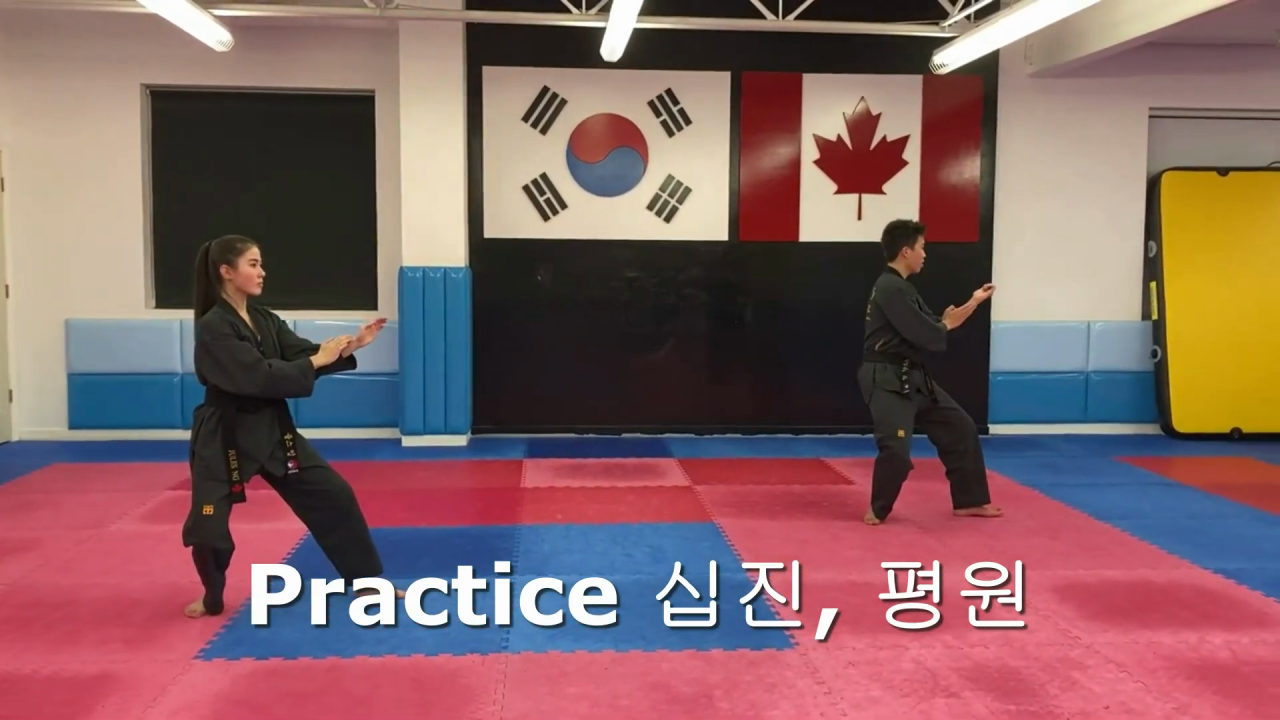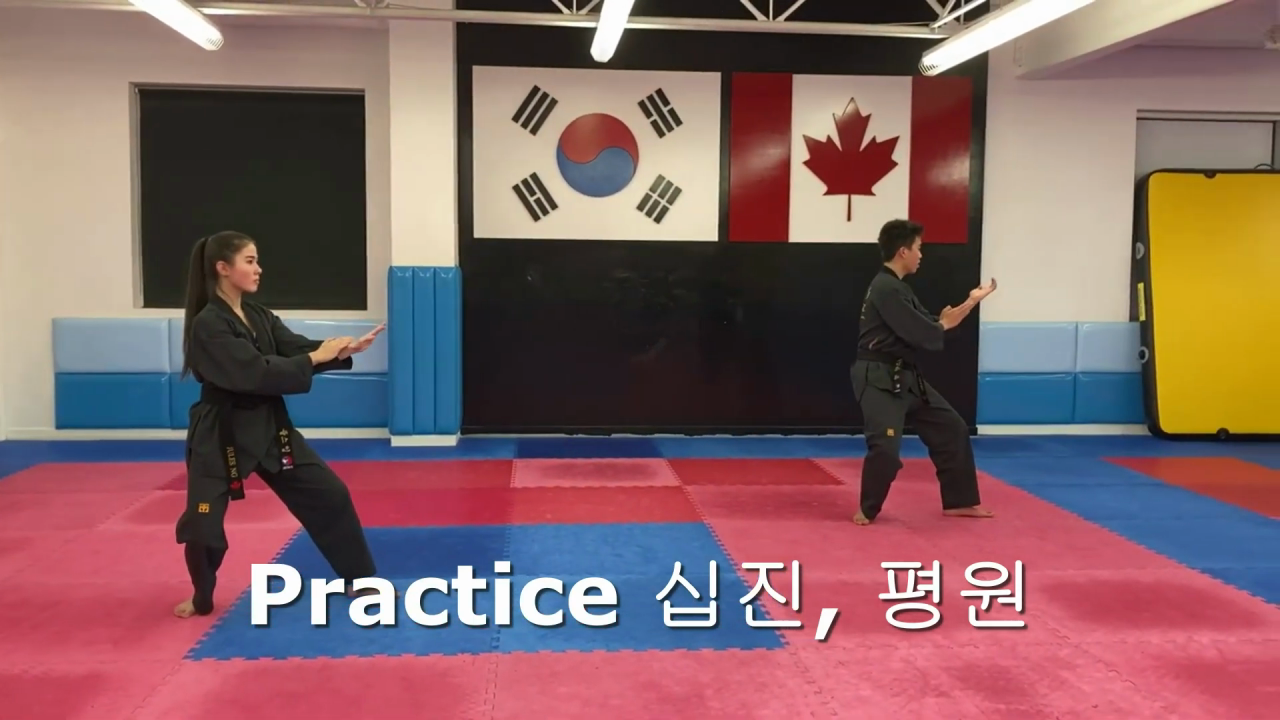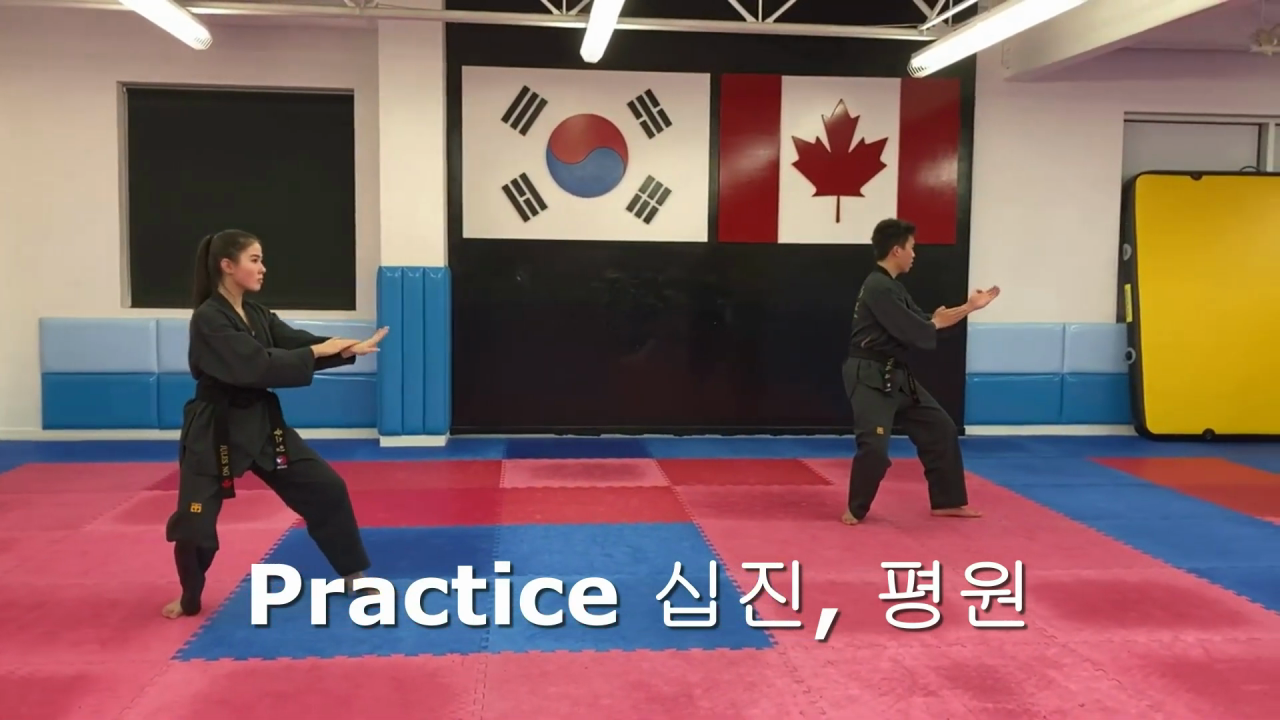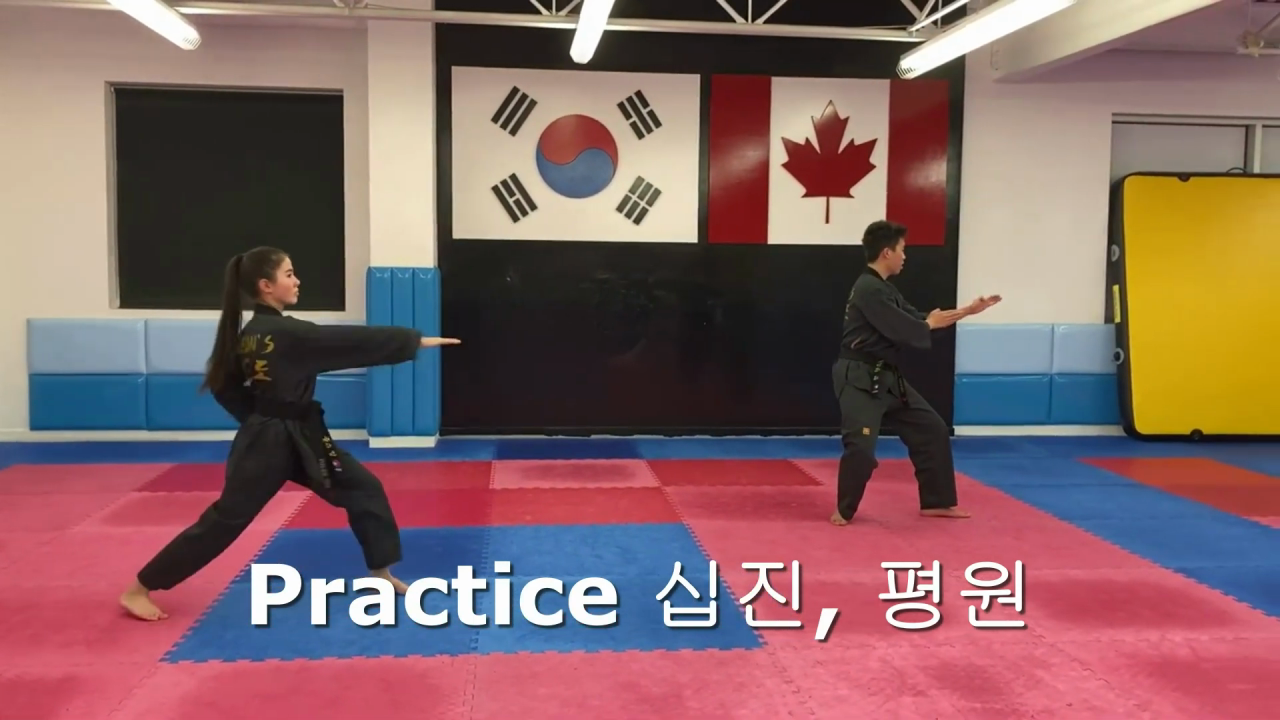
dt=0.4s
person 1, frame 1
left shoulder: (265, 320)
right shoulder: (213, 328)
left elbow: (301, 356)
right elbow: (257, 376)
left wrist: (349, 346)
right wrist: (317, 360)
left hip: (272, 428)
right hip: (225, 435)
left knee: (333, 495)
right knee: (208, 524)
left ankle: (365, 579)
right ankle: (212, 597)
person 1, frame 2
left shoulder: (259, 317)
right shoulder: (208, 325)
left elbow: (296, 350)
right elbow: (255, 373)
left wrist: (344, 350)
right wrist: (315, 358)
left hip: (269, 425)
right hip: (222, 432)
left knee: (328, 493)
right knee: (203, 523)
left ankle: (357, 579)
right ankle: (202, 596)
person 1, frame 3
left shoulder: (258, 314)
right shoulder: (209, 320)
left elbow: (296, 344)
right elbow: (257, 365)
left wrist: (348, 349)
right wrist: (318, 351)
left hip: (262, 422)
right hip: (216, 429)
left knee: (326, 488)
right knee: (195, 520)
left ankle: (353, 576)
right ankle: (189, 598)
person 1, frame 4
left shoulder: (254, 332)
right shoulder: (287, 333)
left elbow: (224, 388)
right elbow: (350, 341)
left wrist: (255, 413)
right wrist: (419, 340)
left hip: (299, 435)
right hip: (272, 440)
left knee: (364, 488)
right knee: (225, 518)
left ankle: (381, 574)
right ankle: (140, 589)
person 2, frame 1
left shoulder: (901, 287)
right shoulder: (890, 289)
left elbow: (929, 327)
right elbow: (926, 336)
left wrist: (973, 302)
right wrist: (947, 324)
left hip: (912, 378)
right hip: (886, 380)
left knee: (961, 429)
right knee: (896, 448)
left ankle: (969, 501)
right ankle: (879, 509)
person 2, frame 2
left shoulder: (897, 287)
right shoulder: (886, 290)
left elbow: (927, 326)
right elbow: (923, 334)
left wrist: (972, 301)
right wrist: (945, 324)
left hip: (905, 377)
right hip: (879, 379)
left knee: (951, 430)
right knee: (885, 447)
left ankle: (959, 502)
right ankle: (867, 509)
person 2, frame 3
left shoulder: (891, 287)
right shoulder: (878, 288)
left elbow: (921, 322)
right elbow: (914, 332)
left wrist: (971, 306)
right wrist: (936, 323)
left hip: (895, 376)
right hip: (871, 377)
left knee: (940, 429)
right knee: (875, 445)
left ankle: (947, 501)
right ankle: (856, 509)
person 2, frame 4
left shoulder: (884, 288)
right shoulder: (869, 290)
left elbow: (916, 320)
right elbow: (907, 331)
left wrist: (969, 310)
right wrist: (931, 323)
left hip: (886, 377)
right hip: (860, 378)
left knee: (931, 430)
right knee: (861, 446)
left ankle: (936, 502)
right ankle: (844, 510)
